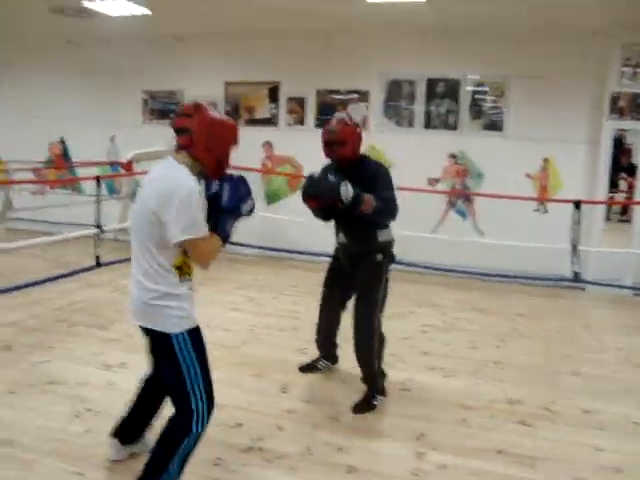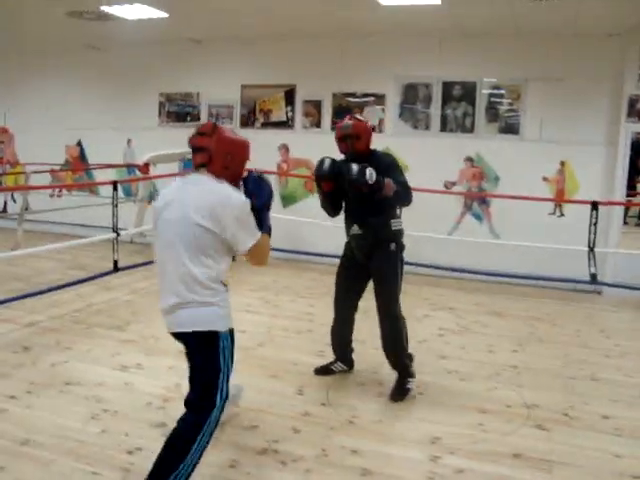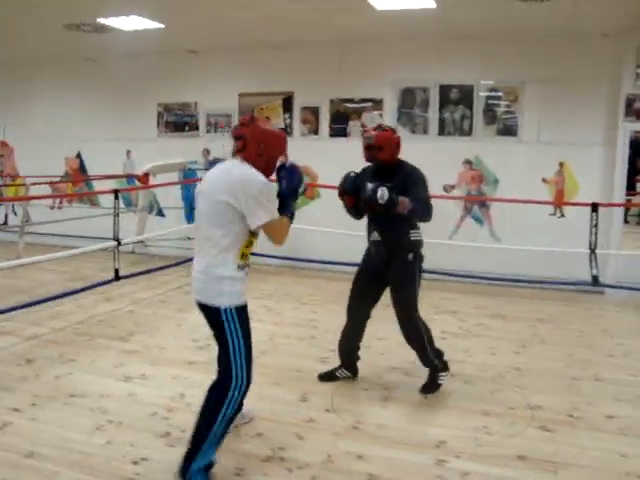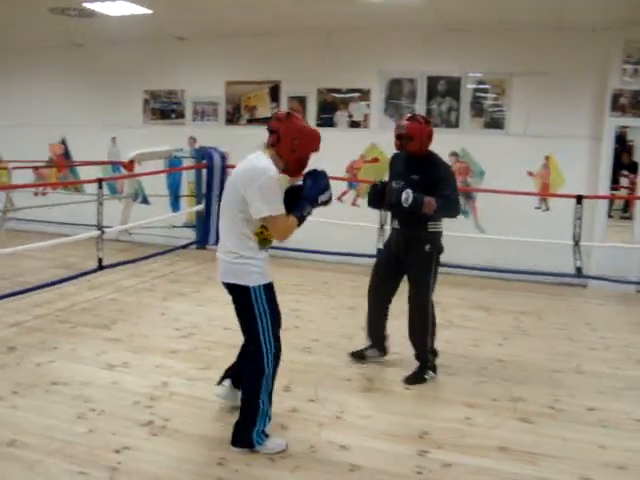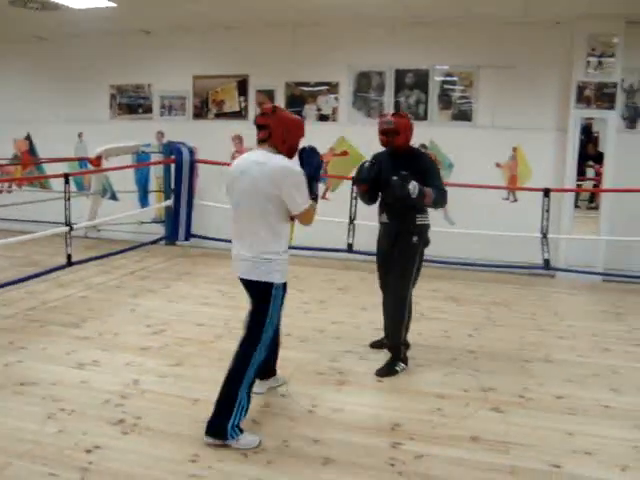
dt=0.3s
person 1, frame 1
left shoulder: (161, 173)
right shoulder: (184, 186)
right elbow: (202, 255)
left wrist: (211, 207)
right wrist: (229, 216)
left hip: (148, 301)
right hip: (169, 310)
left knee: (166, 374)
right knee: (196, 409)
left ankle: (126, 437)
person 1, frame 2
left shoulder: (170, 191)
right shoulder: (230, 200)
right elbow: (259, 257)
right wrist: (261, 213)
left hip: (174, 307)
right hip: (205, 315)
right knee: (204, 410)
left ankle: (221, 395)
person 1, frame 3
left shoulder: (216, 174)
right shoulder: (250, 179)
right elbow: (277, 235)
right wrist: (288, 198)
left hip: (207, 285)
right hip: (224, 292)
left knee: (232, 355)
right knee: (235, 376)
left ankle: (221, 413)
person 1, frame 4
left shoulder: (256, 165)
right shoulder: (264, 172)
right elbow: (280, 230)
left wrist: (298, 198)
right wrist: (308, 201)
left hip: (236, 267)
right hip: (248, 272)
left knee: (260, 335)
right knee: (266, 350)
left ankle: (233, 382)
right ankle: (250, 433)
person 1, frame 5
left shoulder: (239, 164)
right shoulder: (286, 169)
right elbow: (307, 217)
right wrist: (312, 179)
left hip: (243, 261)
right hip: (269, 268)
left knee: (263, 323)
right knee: (257, 342)
left ankle: (264, 376)
right ankle: (223, 426)
person 2, frame 1
left shoulder: (373, 170)
right shoulder: (328, 172)
left elbow: (389, 210)
right elbow: (327, 215)
left wrist: (353, 197)
right wrist: (314, 200)
left hip: (375, 253)
right hip: (345, 250)
left knee: (366, 319)
right knee: (329, 306)
left ankle: (375, 386)
right ankle: (327, 355)
person 2, frame 2
left shoulder: (384, 162)
right shoulder: (339, 167)
left elbow: (405, 196)
right elbow: (333, 210)
left wrist: (374, 181)
right wrist: (325, 185)
left hip: (386, 243)
right hip: (356, 244)
left knee: (388, 308)
right knee: (343, 303)
left ankle: (404, 372)
right ankle: (343, 359)
person 2, frame 3
left shoulder: (410, 175)
right shoulder: (367, 175)
left elbow: (424, 212)
right elbow: (357, 212)
left wrist: (388, 198)
right wrist: (350, 198)
left hip: (406, 253)
right hip: (377, 250)
left knee: (407, 314)
right knee: (357, 308)
left ankle: (437, 367)
right ankle: (347, 365)
person 2, frame 4
left shoulder: (439, 168)
right shoulder: (398, 160)
left elbow: (452, 209)
left wrist: (414, 200)
right wrist: (381, 195)
left hip: (424, 242)
right hip: (398, 237)
left knee: (419, 302)
right knee: (378, 292)
left ankle: (426, 363)
right ankle: (377, 345)
person 2, frame 5
left shoulder: (422, 162)
right shoulder: (379, 160)
left elbow: (440, 199)
right elbow: (370, 199)
left wrist: (415, 191)
right wrist: (363, 184)
left hip: (412, 234)
right hip: (387, 231)
left knee: (400, 291)
right knee: (387, 288)
left ankle: (398, 355)
right ankle: (393, 335)
